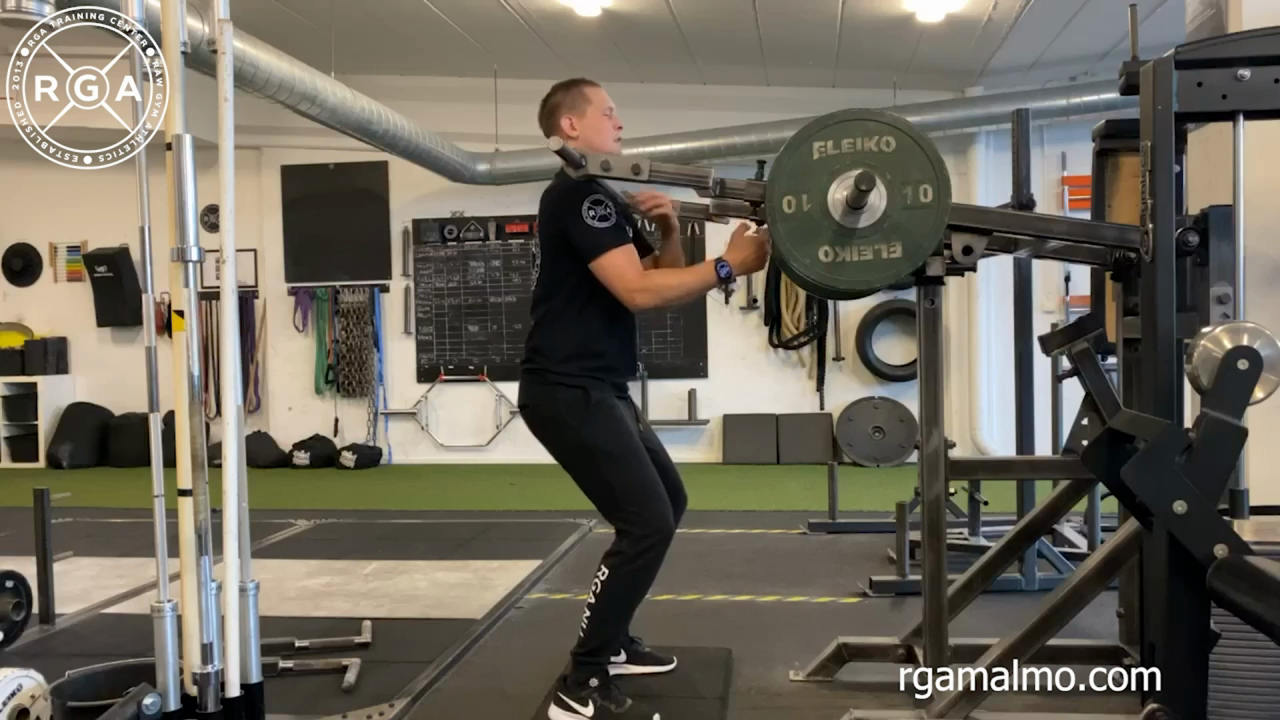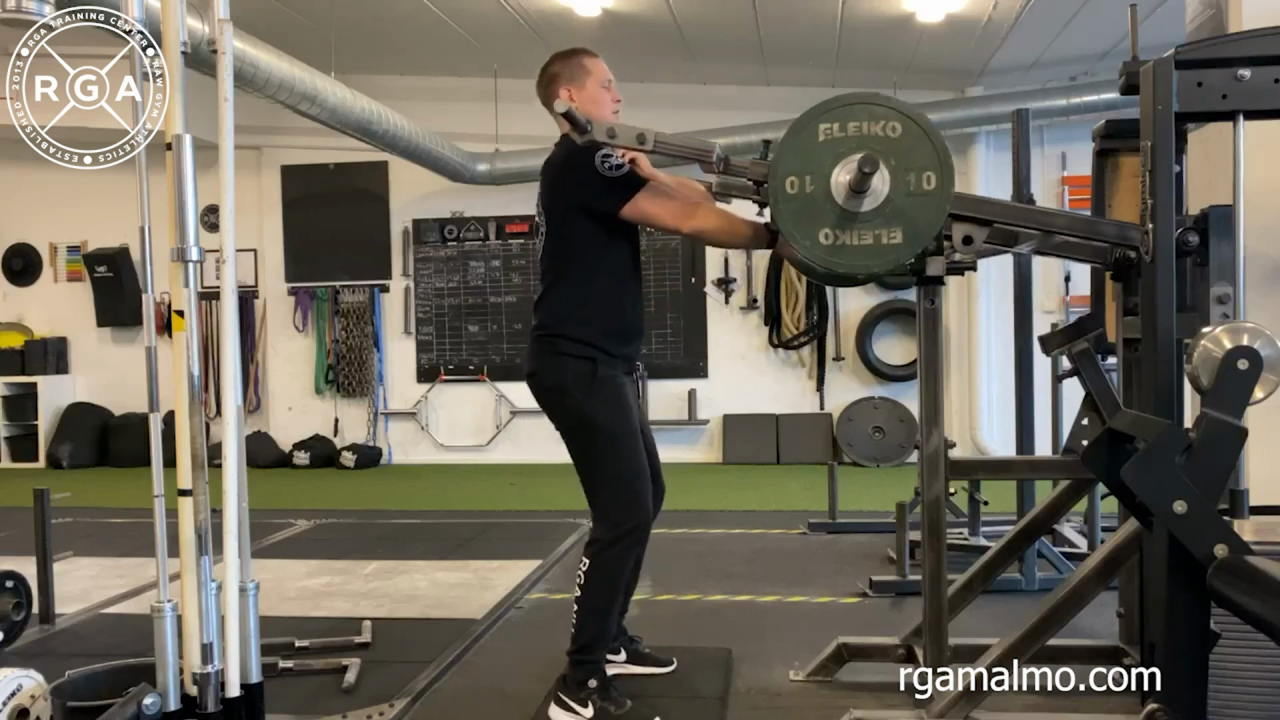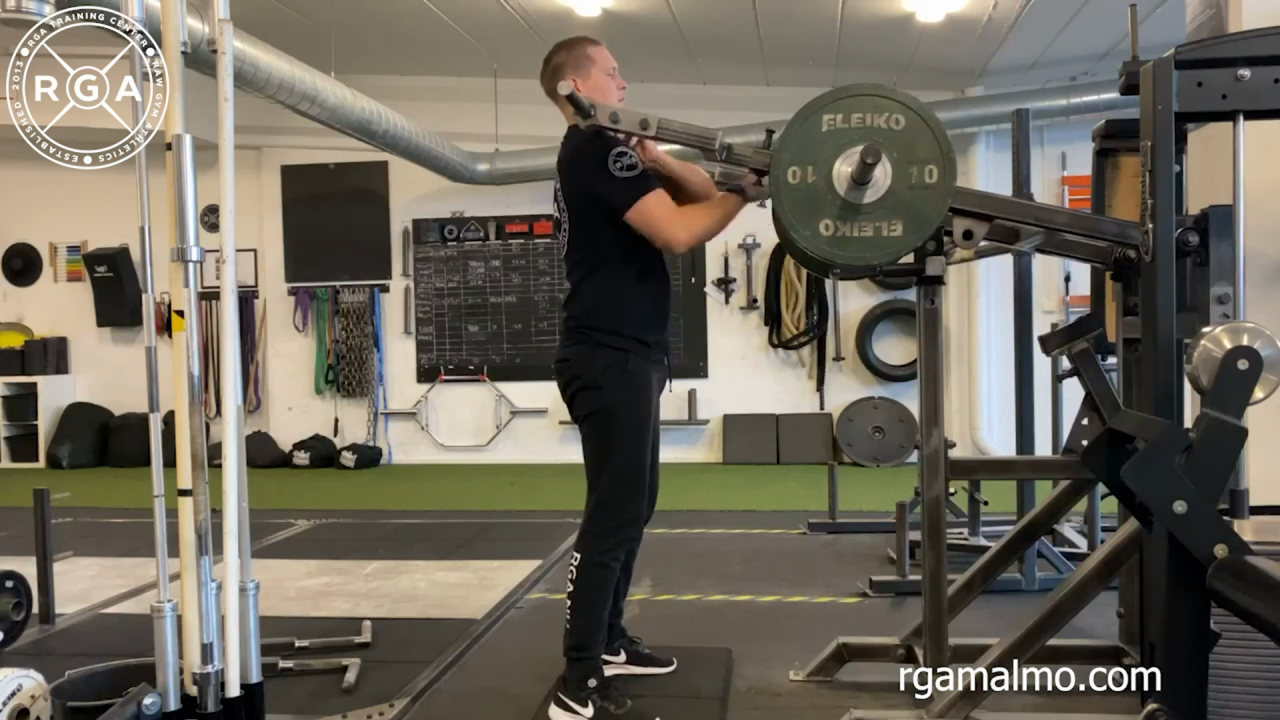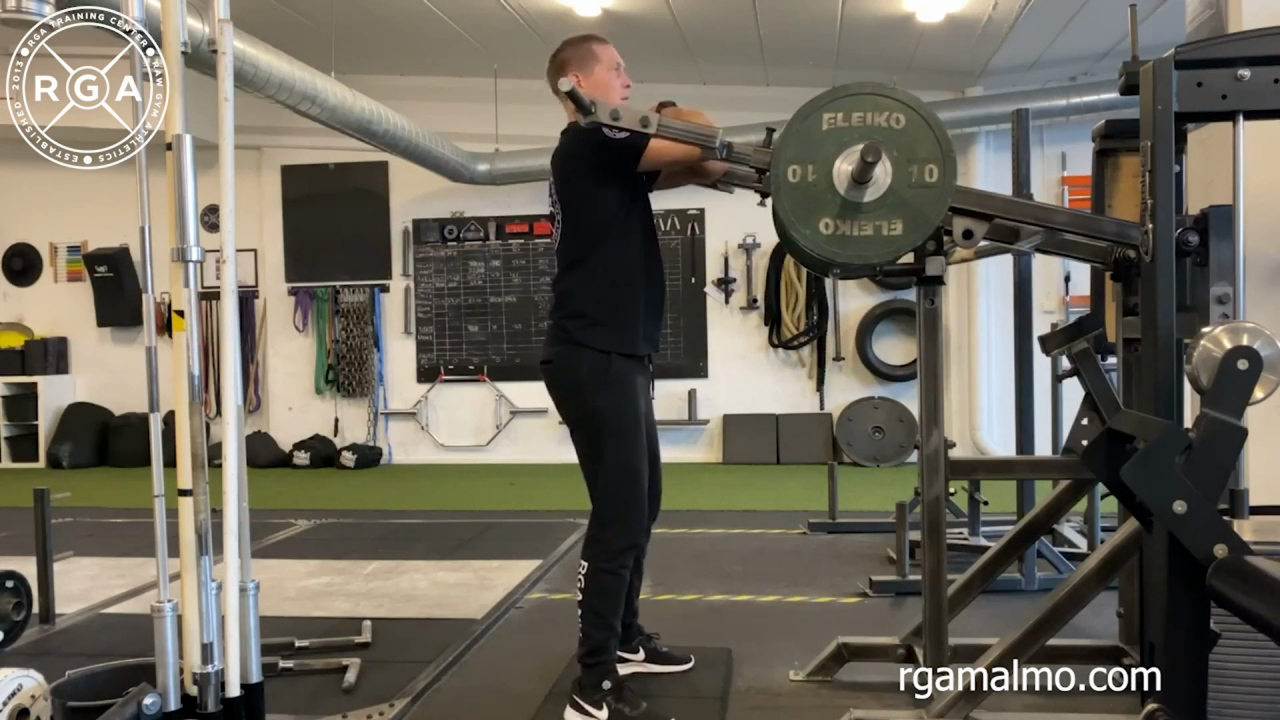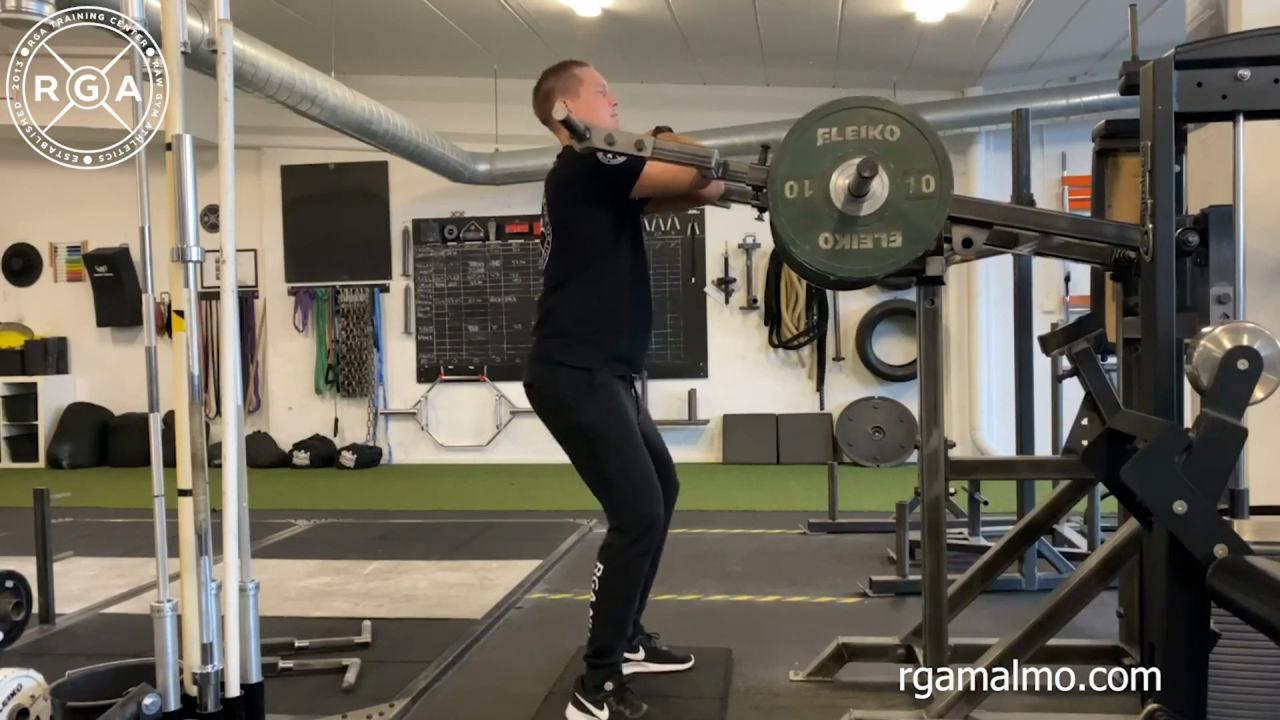
dt=1s
person 1, frame 1
left shoulder: (599, 198)
right shoulder: (579, 195)
left elbow: (654, 276)
right elbow: (638, 290)
left wrist: (669, 231)
right wrist: (728, 266)
left hip: (598, 388)
right hip: (569, 392)
left knee: (666, 504)
right knee: (646, 525)
left ankle: (611, 642)
person 1, frame 2
left shoulder: (593, 167)
right shoulder: (580, 163)
left elbow: (692, 198)
right elbow: (688, 221)
left wrist: (646, 173)
right wrist: (772, 237)
left hip: (601, 362)
right hip: (578, 364)
left knee: (642, 500)
right knee: (625, 515)
left ankle: (608, 642)
person 1, frame 3
left shoulder: (597, 153)
right shoulder: (597, 151)
left elbow: (701, 189)
right elbow: (680, 231)
left wrist: (654, 158)
right wrist: (747, 192)
left hip: (621, 355)
right hip: (609, 359)
left knee: (630, 506)
right knee: (615, 513)
left ankle: (607, 642)
person 1, frame 4
left shoulder: (610, 156)
right shoulder: (590, 143)
left elbow: (705, 165)
right elbow: (704, 146)
left wrist: (671, 127)
right wrist: (676, 117)
left hip: (617, 355)
right hip: (593, 359)
left knee: (639, 506)
right knee: (619, 516)
left ankle: (625, 641)
person 1, frame 5
left shoulder: (601, 178)
right shoulder: (584, 167)
left elbow: (692, 188)
right elbow: (695, 173)
left wrist: (689, 167)
right wrist: (667, 142)
left hip: (600, 371)
right hip: (575, 374)
left knee: (660, 494)
right knee: (639, 515)
left ankle: (627, 640)
